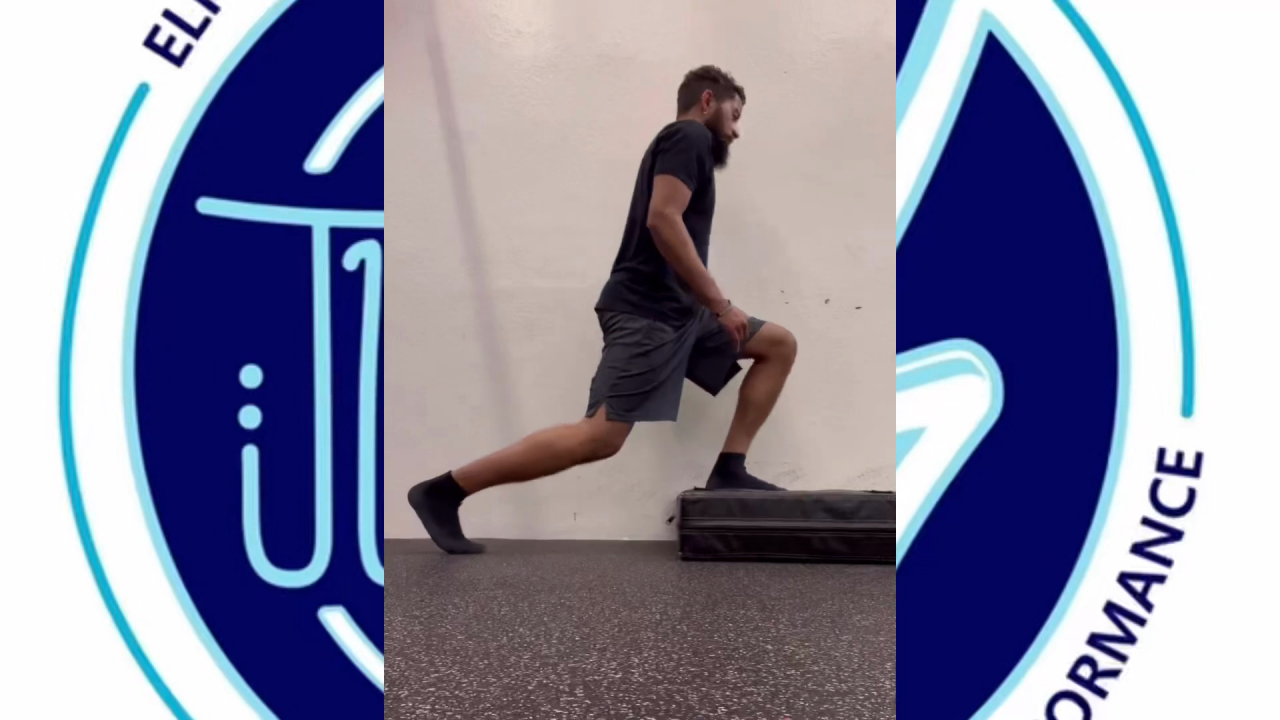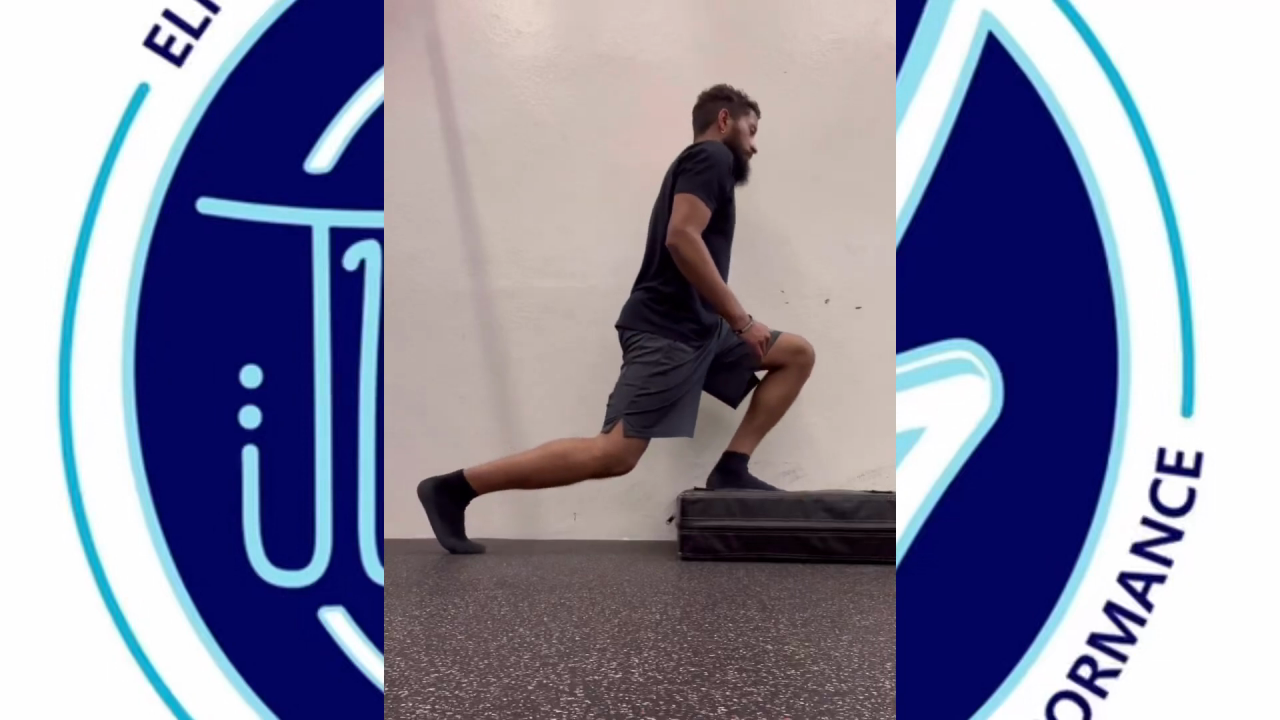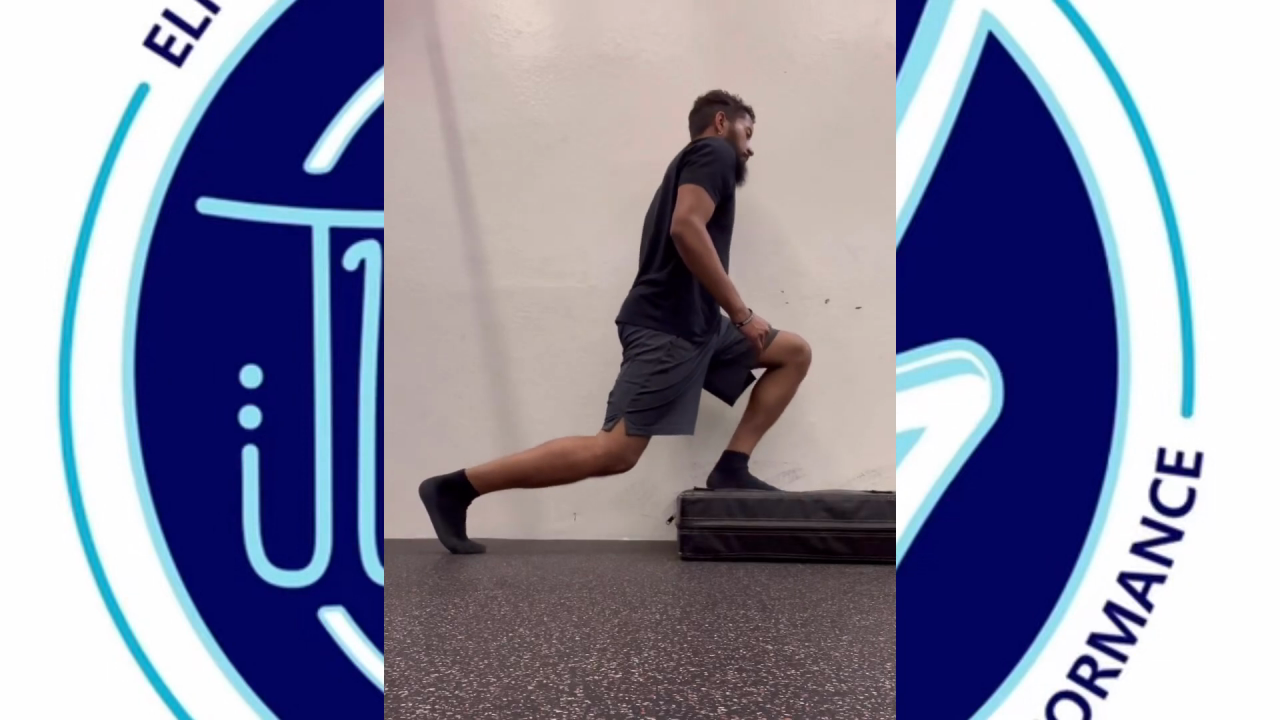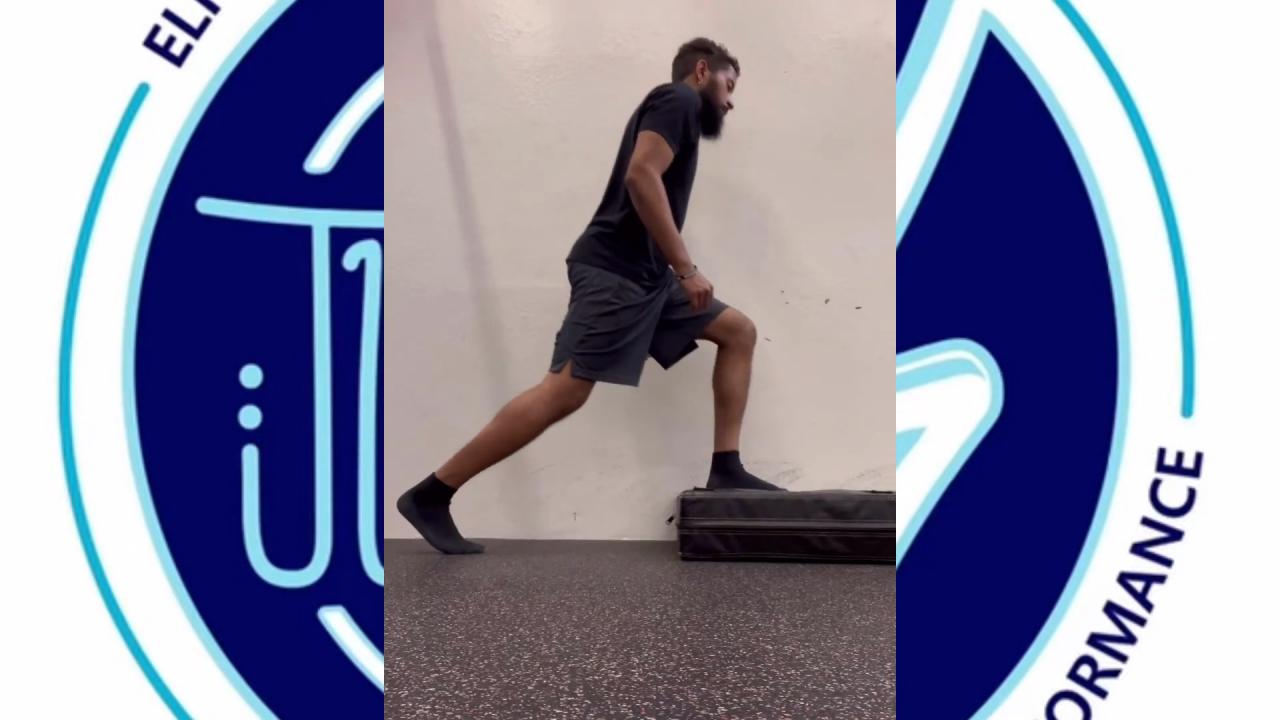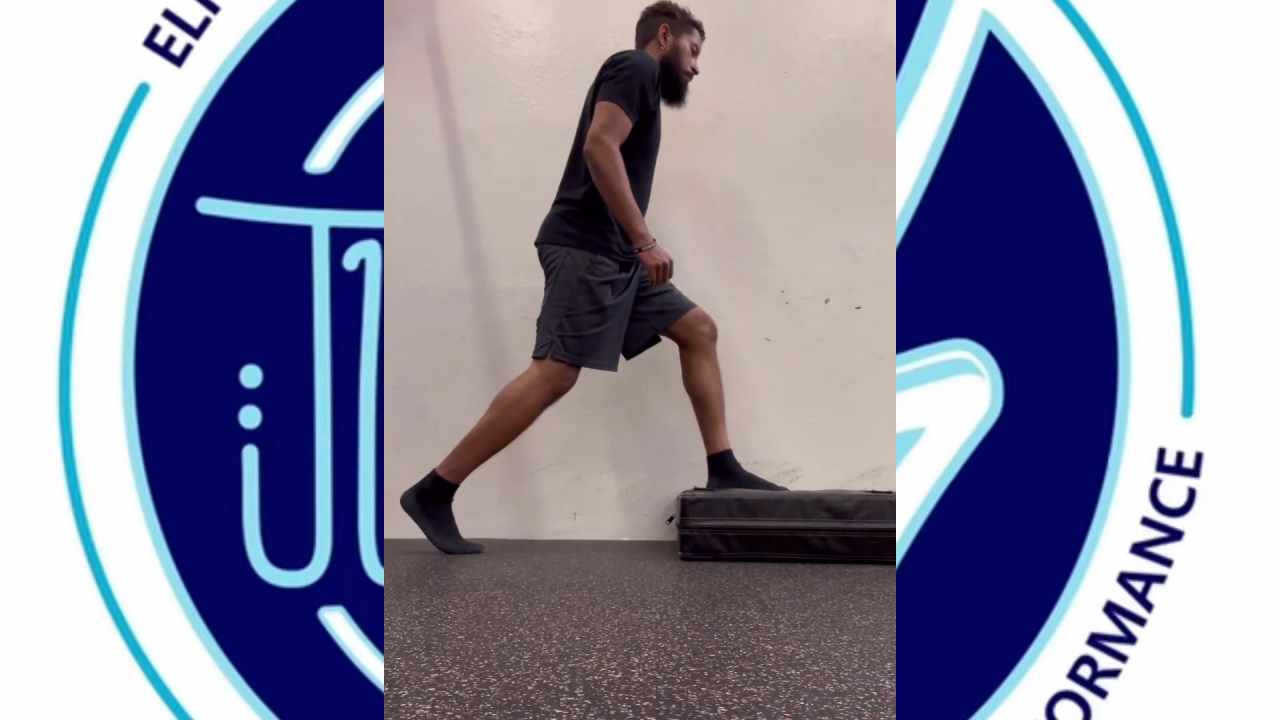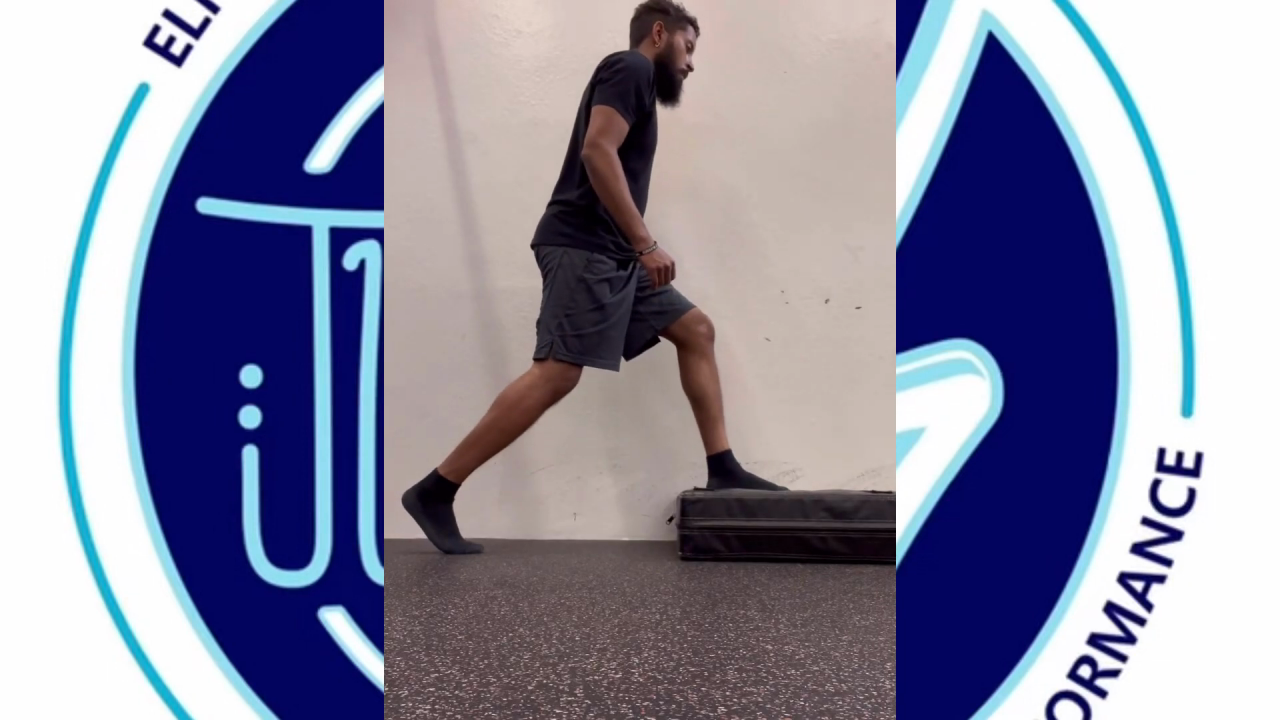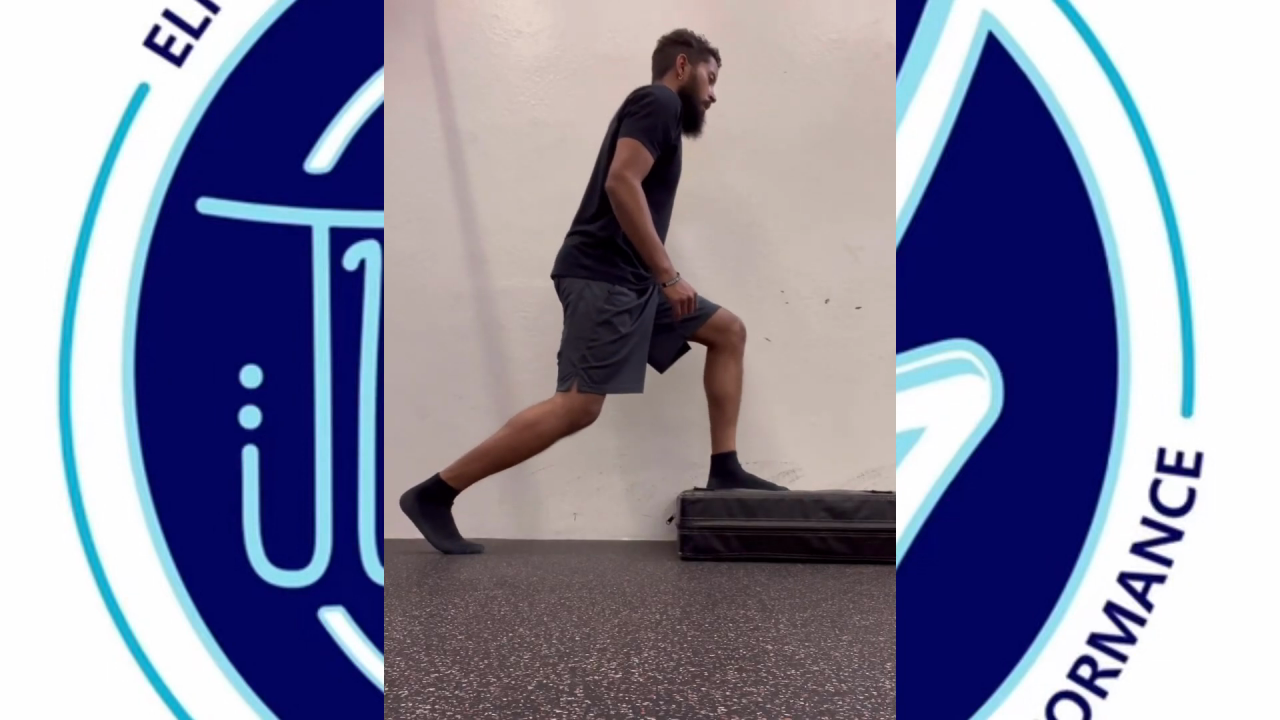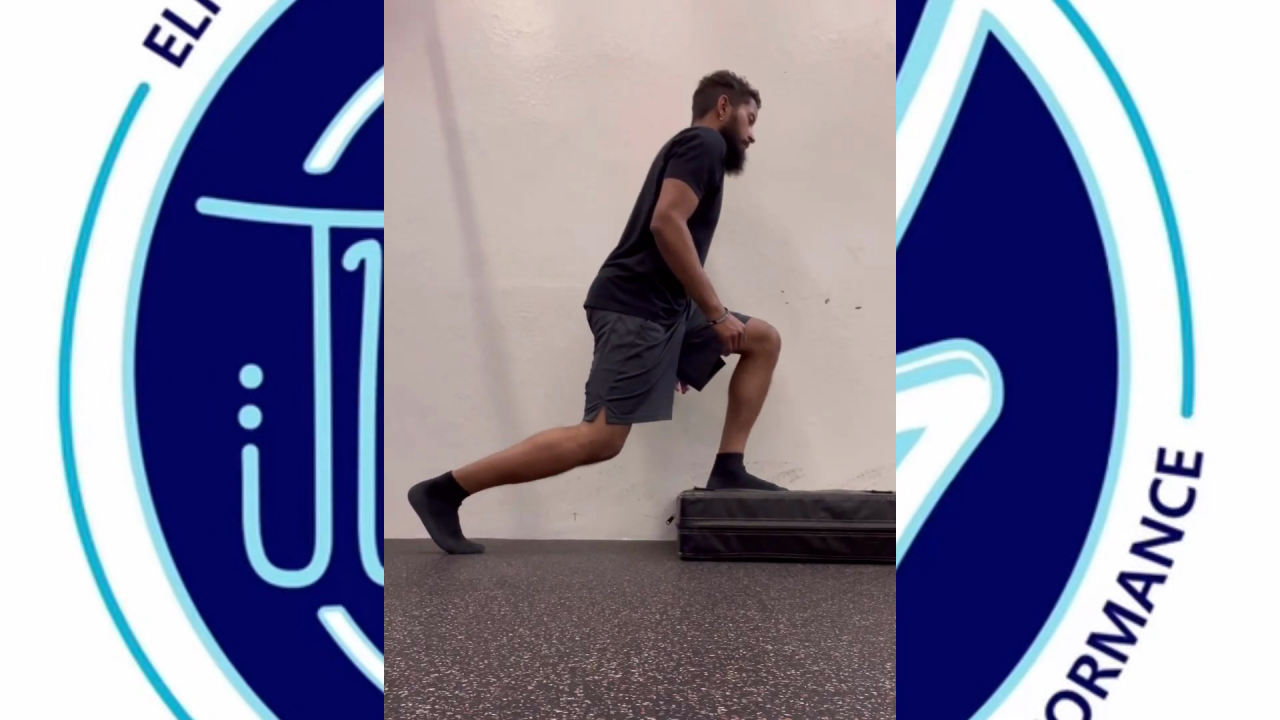
dt=0.5s
person 1, frame 1
left shoulder: (683, 145)
right shoulder: (689, 136)
right elbow: (662, 220)
right wrist: (720, 303)
left hip: (675, 310)
right hip: (648, 311)
left knee: (779, 344)
right knee: (600, 437)
left ankle: (729, 470)
right ankle: (442, 491)
person 1, frame 2
left shoulder: (699, 165)
right shoulder: (711, 157)
right elbow: (682, 238)
right wrist: (741, 319)
left hip: (695, 327)
right hip: (667, 331)
left knee: (798, 354)
right knee: (614, 453)
left ankle: (732, 469)
right ankle: (453, 488)
person 1, frame 3
left shoulder: (696, 165)
right shoulder: (713, 152)
right elbow: (687, 229)
right wrist: (742, 312)
left hip: (695, 324)
right hip: (668, 326)
left knee: (795, 352)
right knee: (614, 452)
left ankle: (732, 468)
right ankle: (454, 488)
person 1, frame 4
left shoulder: (677, 112)
right shoulder: (678, 99)
right elbow: (641, 176)
right wrist: (686, 268)
left hip: (648, 273)
right hip: (616, 270)
left knee: (738, 332)
right knee: (566, 390)
left ankle: (726, 470)
right ankle: (429, 495)
person 1, frame 5
left shoulder: (641, 81)
right shoulder: (636, 66)
right elbow: (599, 146)
right wrist: (645, 240)
left hip: (614, 253)
right hip: (586, 246)
left knee: (699, 330)
right knee: (554, 373)
left ankle: (723, 469)
right ankle: (433, 493)
person 1, frame 6
left shoulder: (636, 82)
right shoulder: (630, 67)
right elbow: (597, 150)
right wrist: (646, 243)
left hip: (610, 252)
right hip: (583, 246)
left knee: (696, 331)
right knee: (556, 373)
left ankle: (723, 469)
right ankle: (434, 491)
person 1, frame 7
left shoulder: (657, 113)
right shoulder: (658, 101)
right elbow: (620, 183)
right wrist: (668, 274)
left hip: (630, 277)
right hip: (602, 274)
left knee: (729, 331)
right knee: (578, 405)
left ankle: (725, 470)
right ankle: (433, 494)
person 1, frame 8
left shoulder: (694, 150)
right shoulder: (703, 142)
right elbow: (666, 223)
left wrist: (672, 351)
right wrist: (716, 311)
left hip: (661, 307)
right hip: (636, 308)
left knee: (764, 340)
right knee: (600, 439)
left ankle: (728, 471)
right ankle: (443, 491)
